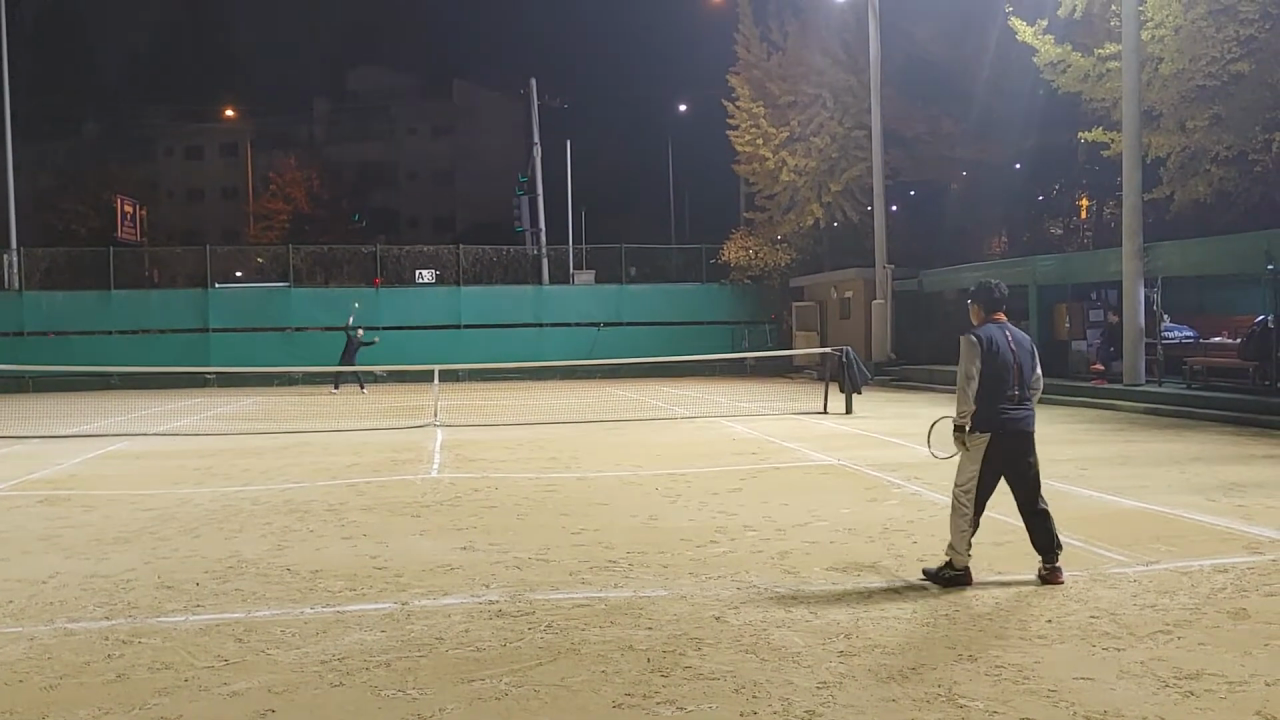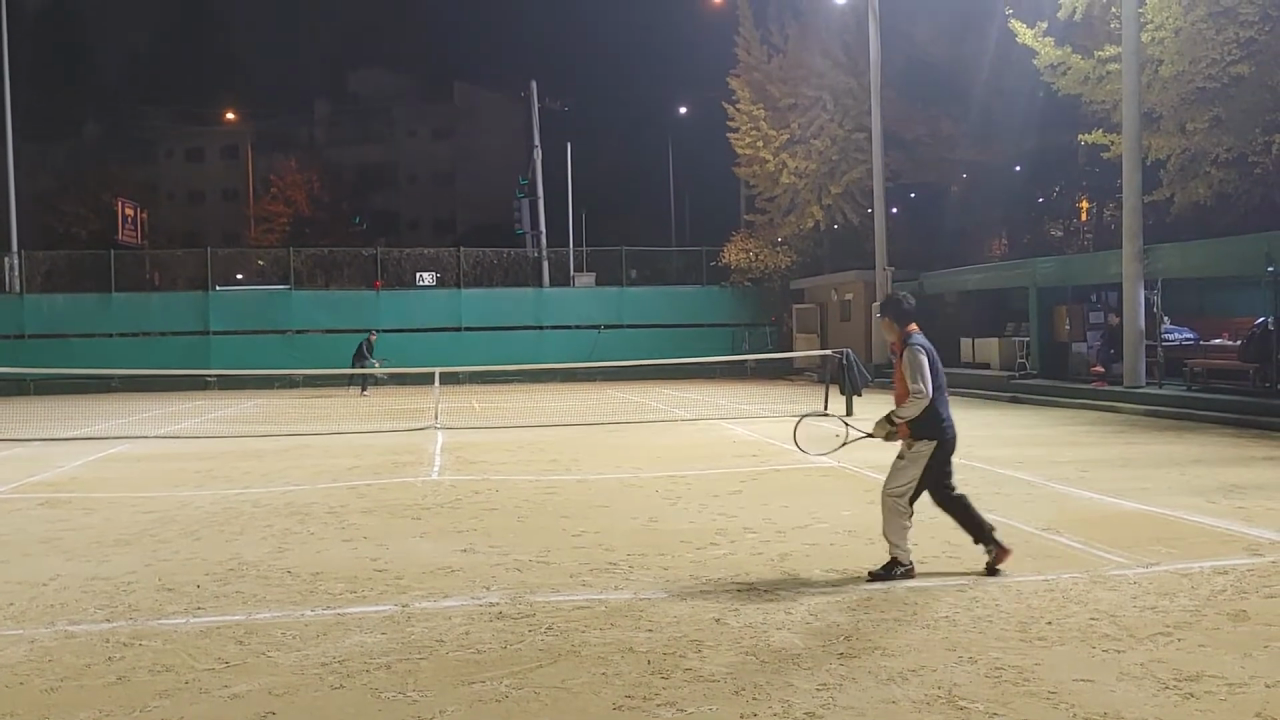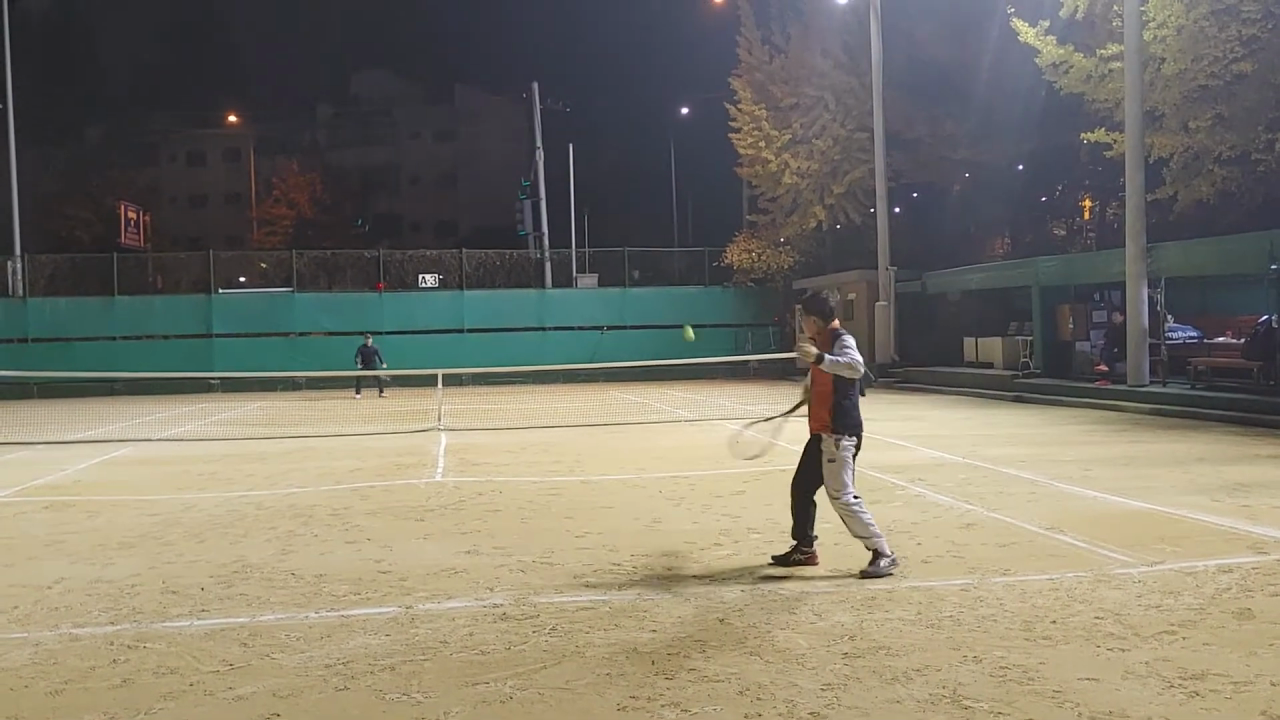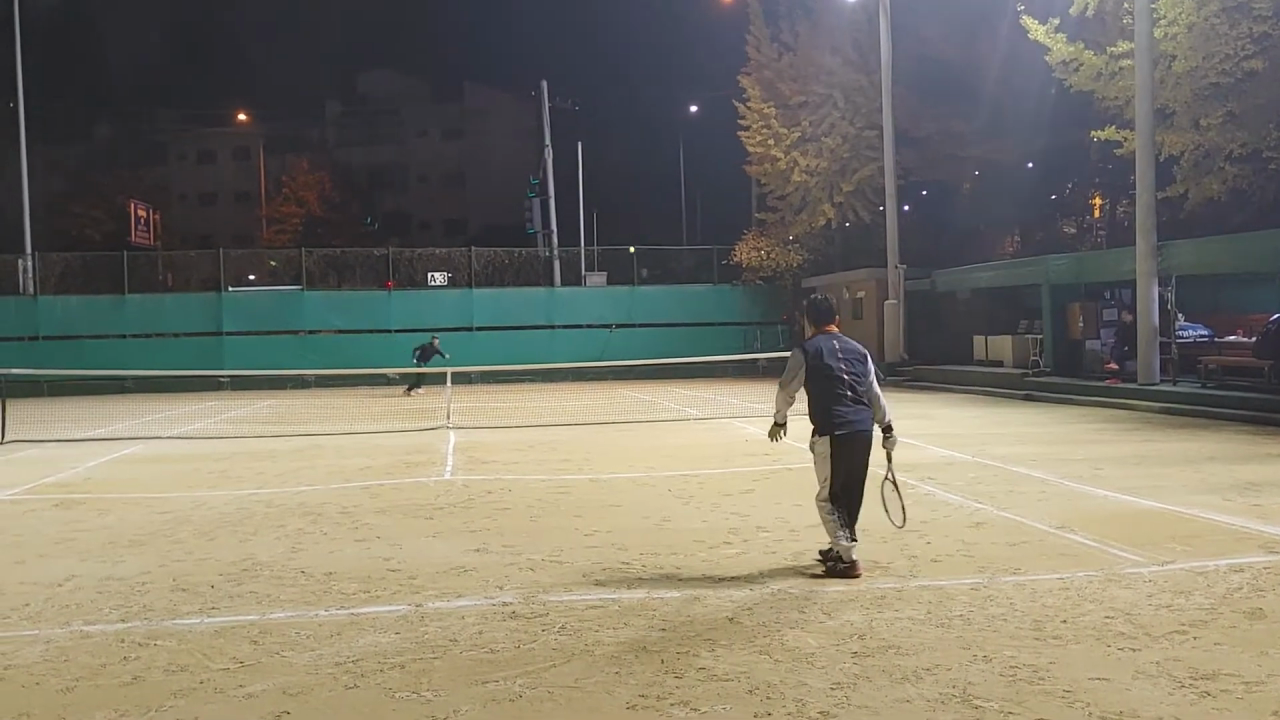
dt=0.7s
person 1, frame 1
left shoulder: (976, 338)
right shoulder: (1024, 339)
left elbow: (968, 388)
right elbow: (1036, 386)
left wrist: (960, 425)
left hip: (990, 431)
right hip: (1023, 429)
left knee: (967, 497)
right knee: (1030, 497)
left ankle: (958, 566)
right ankle: (1051, 565)
person 1, frame 2
left shoulder: (913, 349)
right shoulder: (914, 345)
left elbow: (921, 396)
left wrist: (891, 420)
right wrist: (898, 424)
left hip: (927, 437)
right hip: (938, 433)
left knee: (895, 494)
right knee: (945, 494)
left ankle: (901, 562)
right ankle: (993, 544)
person 1, frame 3
left shoulder: (842, 340)
right shoulder: (825, 342)
left elbow: (855, 368)
left wrist: (818, 359)
left hip: (841, 434)
right hip: (823, 433)
left knee: (841, 495)
right knee: (801, 487)
left ankle: (883, 554)
right ankle: (804, 548)
person 1, frame 4
left shoulder: (805, 350)
right shoulder: (858, 349)
left elbow: (787, 389)
right elbow: (874, 392)
left wrist: (779, 420)
right wrist: (887, 428)
left hip: (831, 432)
right hip: (862, 430)
left knee: (828, 498)
right knee: (851, 492)
left ankle: (847, 559)
right ankle: (842, 548)
